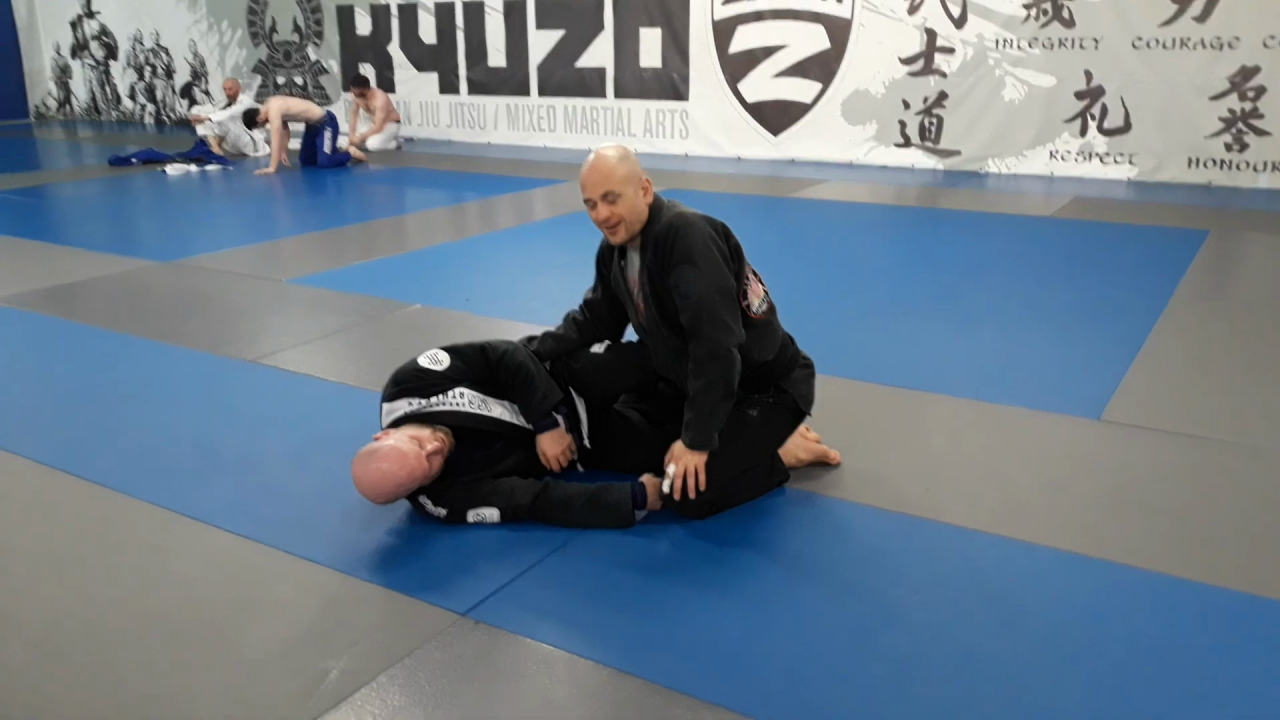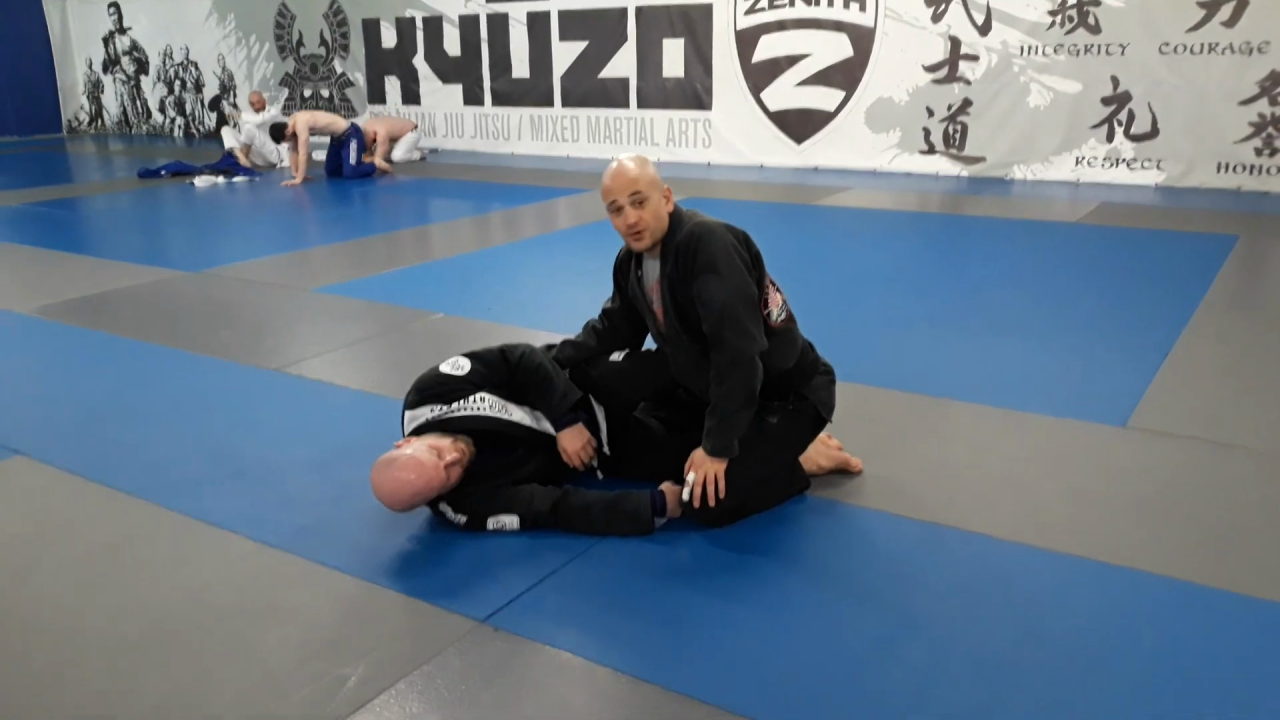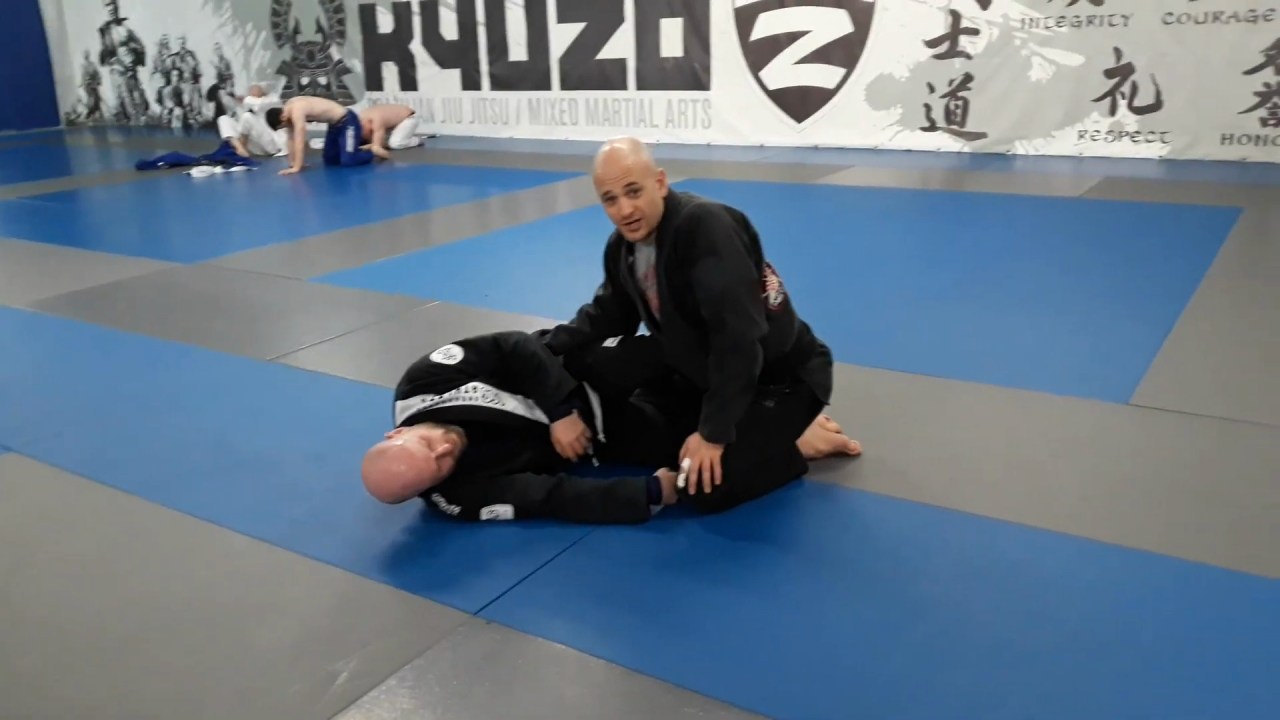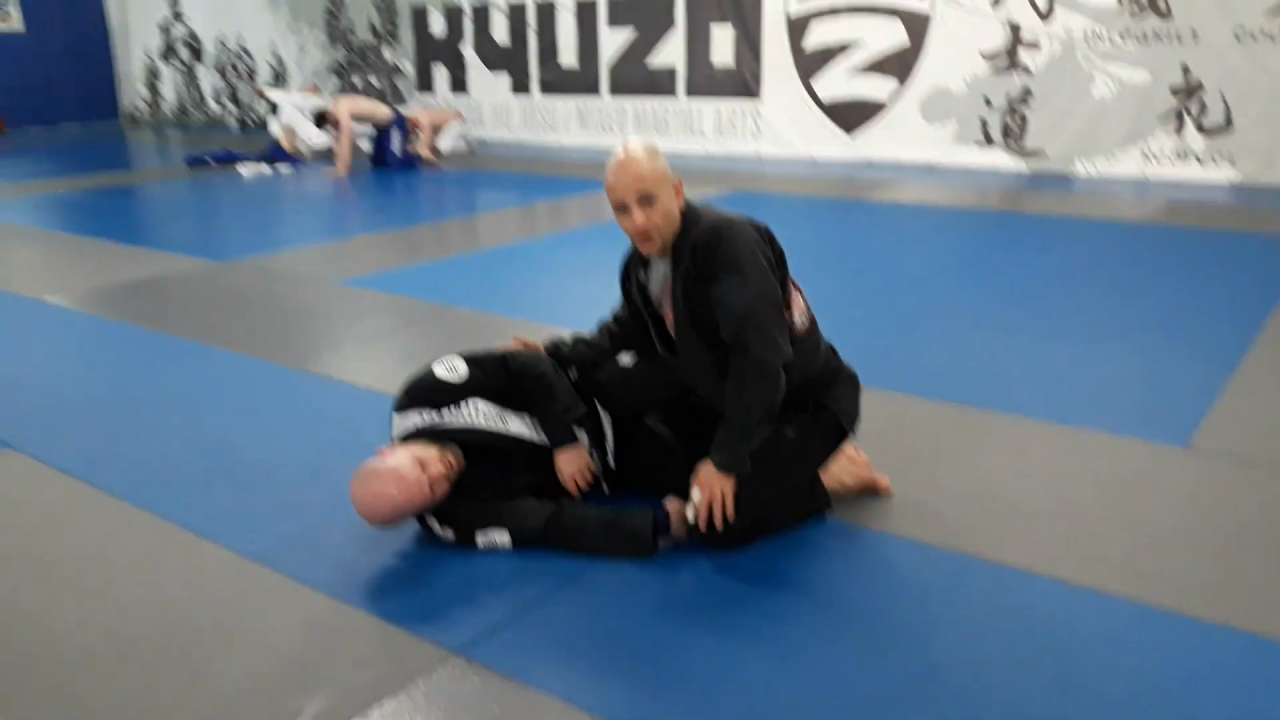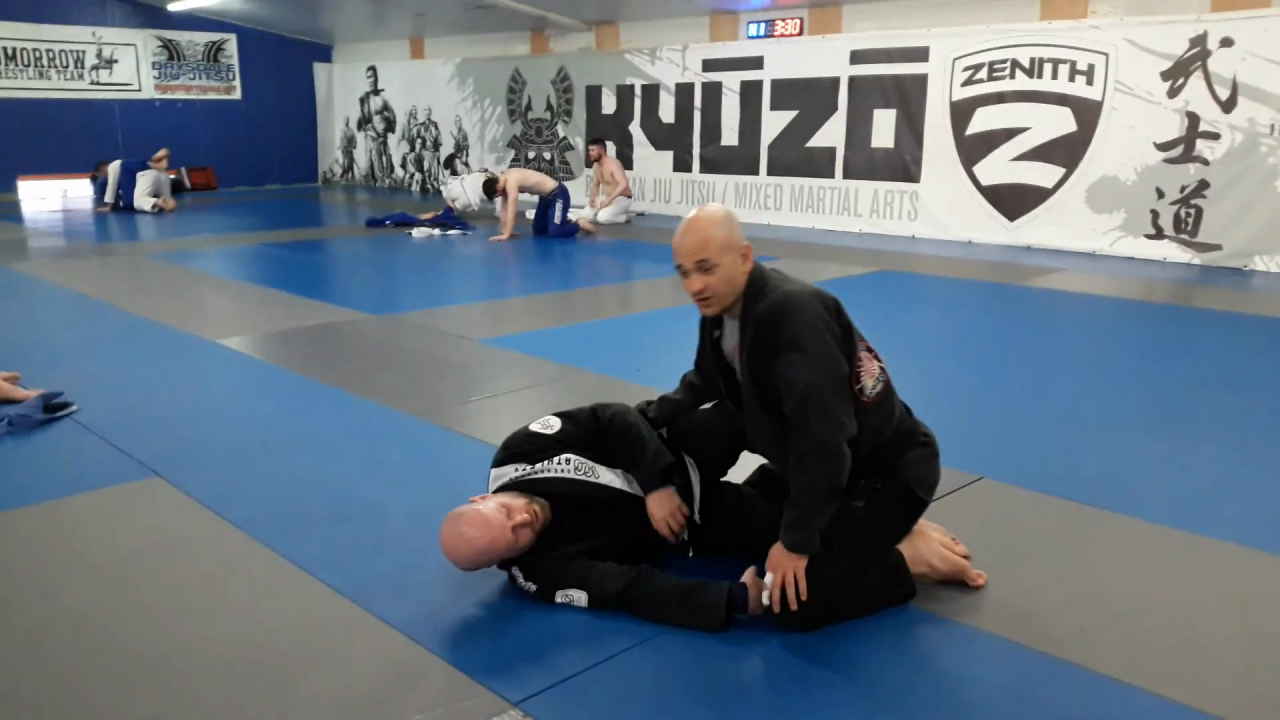
dt=1s
person 1, frame 1
left shoulder: (410, 384)
right shoulder: (450, 501)
left elbow: (504, 356)
right elbow: (542, 502)
left wrist: (546, 422)
right wrist: (642, 497)
left hip: (564, 379)
right hip: (585, 439)
person 1, frame 2
left shoulder: (430, 391)
right shoulder: (469, 508)
left elbow: (519, 360)
right elbow: (561, 510)
left wrist: (565, 419)
right wrist: (661, 505)
left hip: (586, 387)
right hip: (602, 447)
person 1, frame 3
left shoulder: (422, 381)
right shoulder: (465, 498)
left elbow: (514, 347)
right elbow: (560, 498)
left wrist: (560, 409)
right wrist: (659, 491)
left hip: (582, 375)
right hip: (600, 433)
person 1, frame 4
left shoulder: (424, 395)
right shoulder: (461, 520)
left elbow: (524, 367)
right elbow: (559, 526)
left wrist: (564, 439)
right wrist: (664, 523)
person 1, frame 5
left shoulder: (519, 452)
right shoulder: (545, 573)
left elbow: (612, 420)
right elbow: (634, 592)
left wrist: (659, 485)
right wrist: (739, 600)
left hip: (673, 458)
right hip: (694, 520)
right ankle: (900, 558)
person 2, frame 1
left shoulder: (687, 237)
right shoulder: (615, 246)
left elbow: (716, 346)
right elbow: (596, 319)
left wrist: (697, 440)
right wrist: (531, 352)
left hip: (763, 385)
left knee: (689, 495)
left ankle: (787, 450)
person 2, frame 2
left shoulder: (709, 246)
right shoulder: (632, 258)
left elbow: (738, 354)
right elbow: (615, 328)
left wrist: (717, 446)
right wrist: (553, 361)
left hip: (783, 392)
right hip: (704, 381)
left knee: (712, 504)
left ankle: (804, 456)
person 2, frame 3
left shoulder: (706, 228)
right shoulder: (623, 245)
left elbow: (738, 338)
right elbow: (608, 315)
left wrist: (713, 432)
right wrist: (544, 346)
left hip: (779, 373)
right hip: (700, 364)
left knee: (710, 488)
left ankle: (803, 439)
person 2, frame 4
left shoulder: (728, 242)
right shoulder: (642, 259)
left elbow: (760, 361)
right elbow: (630, 331)
left wrist: (727, 460)
right wrist: (556, 354)
left hip: (805, 402)
right hip: (724, 392)
left knee: (720, 521)
left ankle: (826, 475)
person 2, frame 5
left shoulder: (791, 313)
right shoulder: (718, 310)
left elbow: (823, 437)
right elbow: (705, 382)
left wrist: (797, 541)
right wrist: (646, 417)
left hip: (887, 468)
right hip: (819, 462)
left knee: (801, 602)
right ankle: (876, 530)
